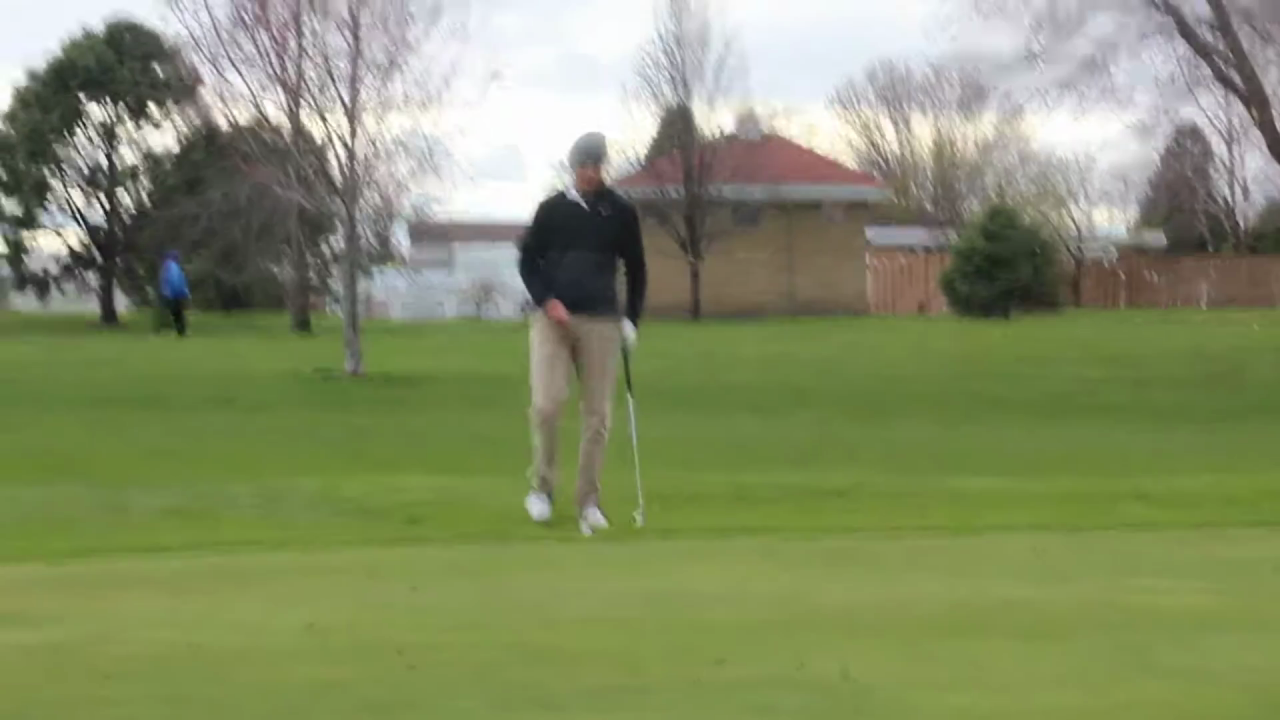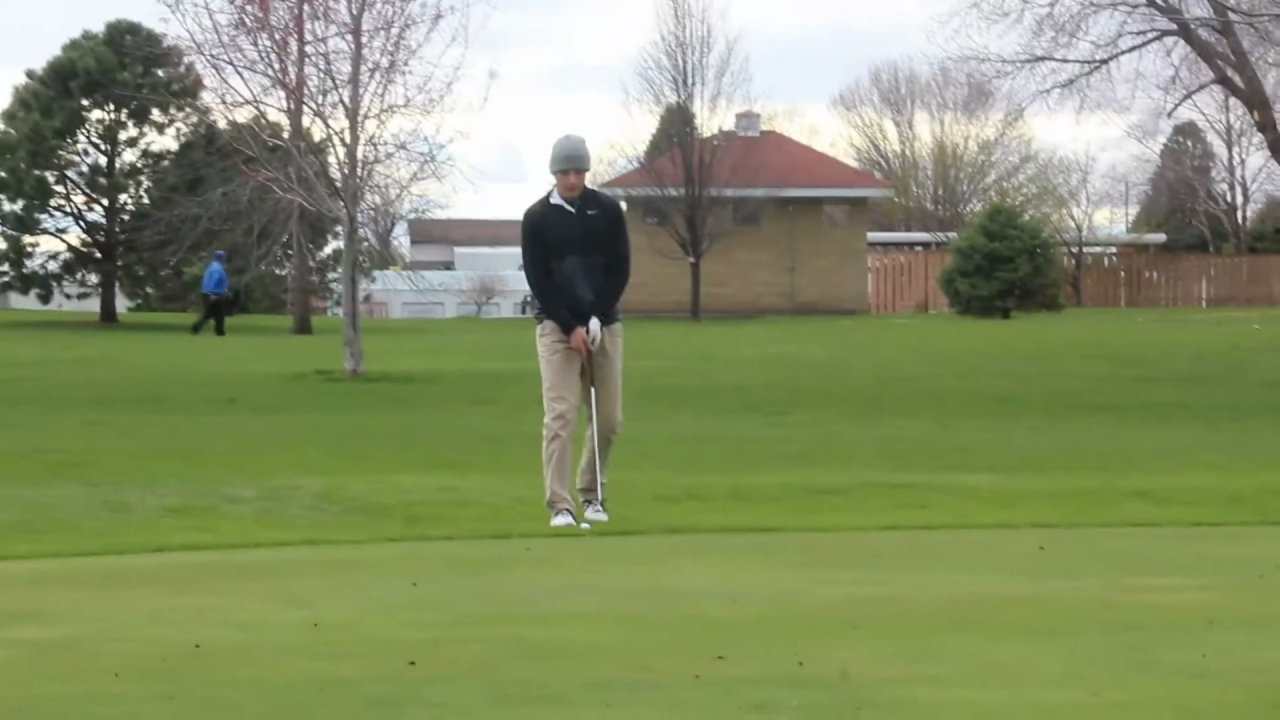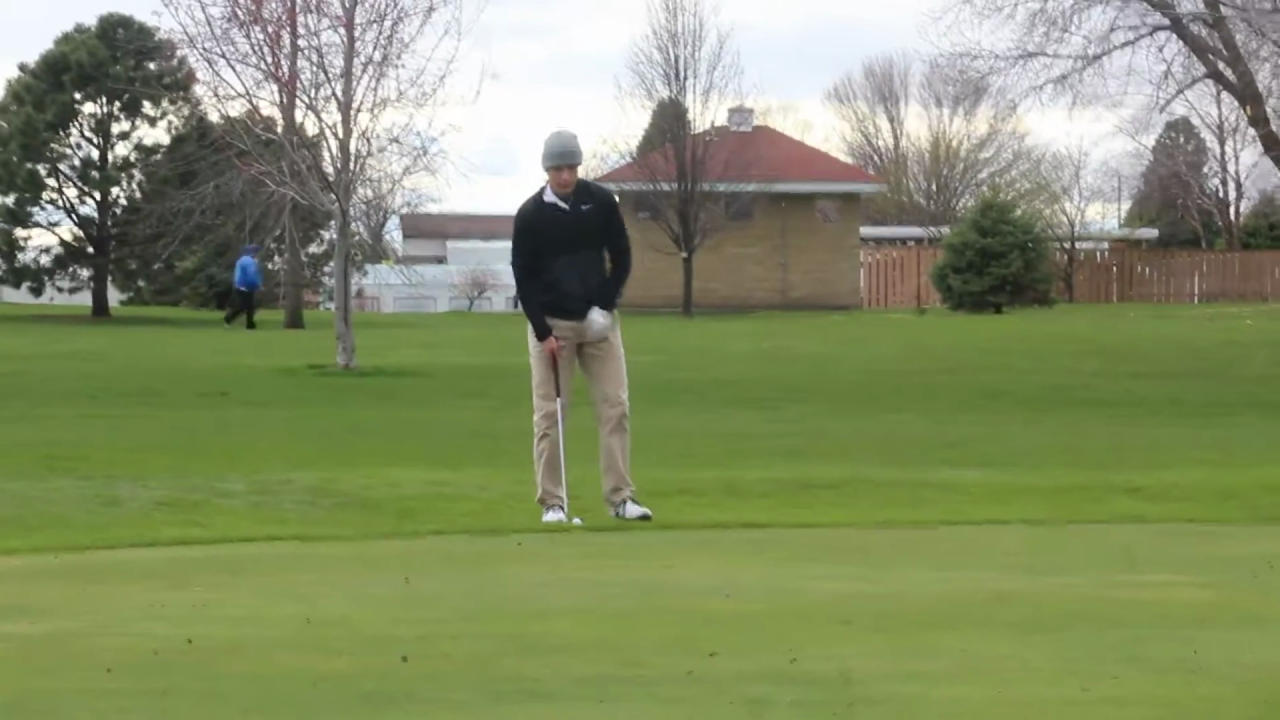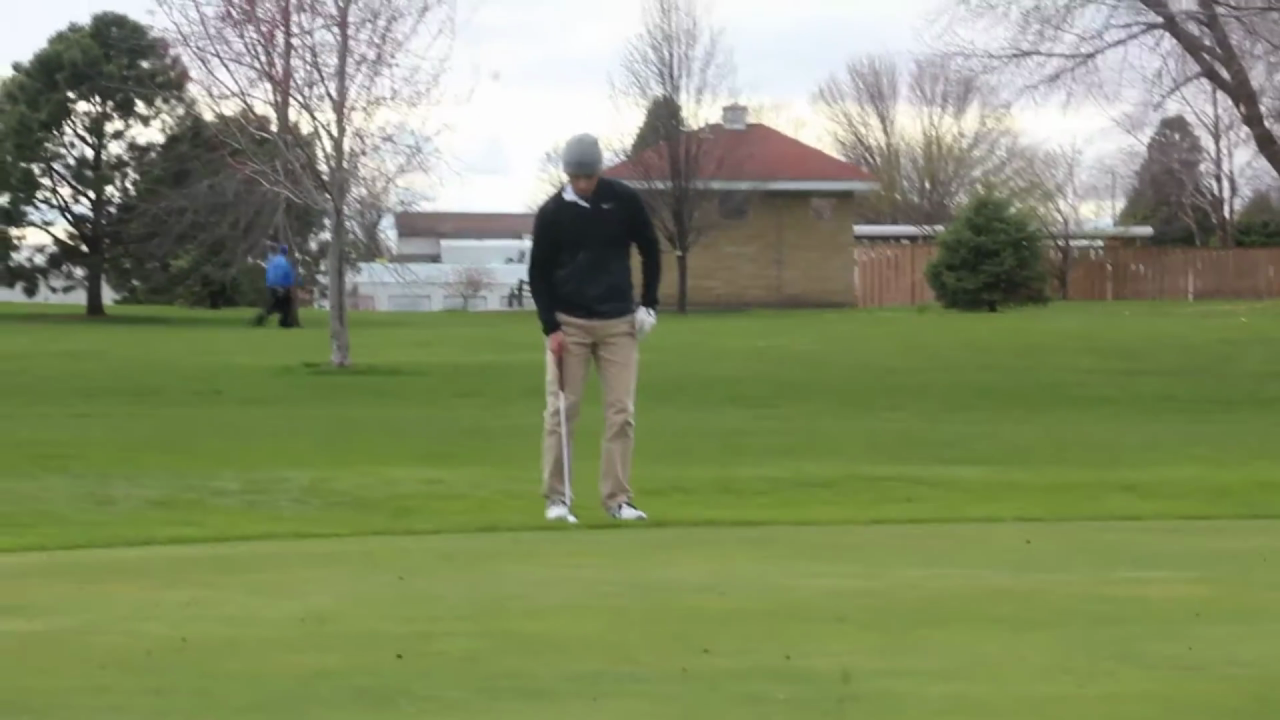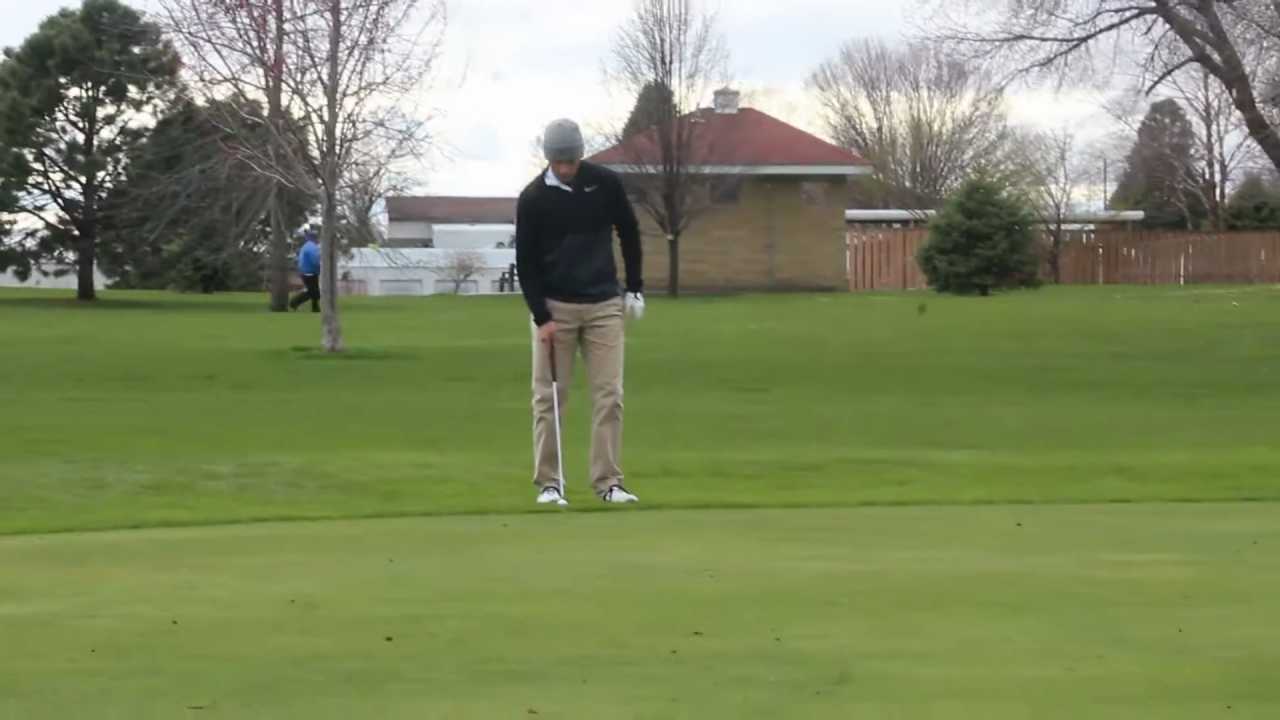
dt=0.5s
person 1, frame 1
left shoulder: (621, 211)
right shoulder: (551, 208)
left elbow: (636, 269)
right elbow: (527, 260)
left wrist: (631, 318)
right wrist: (547, 300)
left hip: (601, 322)
right hip: (553, 320)
left knee: (597, 414)
right knee: (547, 403)
left ankle: (588, 499)
right ankle: (541, 485)
person 1, frame 2
left shoulder: (608, 210)
right shoulder: (537, 217)
left elbow: (620, 269)
right elbow: (537, 279)
left wrist: (598, 317)
right wrist: (570, 326)
left hip: (602, 325)
right hip: (556, 327)
left knee: (608, 418)
right knee: (559, 415)
left ankle: (590, 493)
right ankle: (560, 506)
person 1, frame 3
left shoulder: (602, 201)
right shoulder: (530, 214)
left elbow: (621, 258)
right elbow: (524, 277)
left wrist: (604, 306)
right wrist: (543, 332)
left hip: (600, 320)
right hip: (551, 324)
left knee: (615, 407)
right knee: (549, 413)
left ankle: (621, 497)
right ankle: (552, 502)
person 1, frame 4
left shoulder: (625, 200)
right shoulder: (552, 212)
left elbow: (651, 251)
right elbow: (539, 273)
left wrist: (648, 303)
right wrist: (550, 327)
left hip: (618, 321)
right hip: (568, 322)
left knee: (621, 411)
right knee: (560, 410)
left ankle: (617, 498)
right ankle: (556, 496)
person 1, frame 5
left shoulder: (606, 182)
right shoulder: (532, 198)
left elbow: (629, 233)
right elbow: (526, 262)
left wrist: (634, 287)
right wrist: (540, 317)
left hip: (604, 304)
right hip: (554, 307)
left knee: (609, 394)
right knee: (548, 396)
left ankle: (608, 481)
right ankle: (548, 482)
